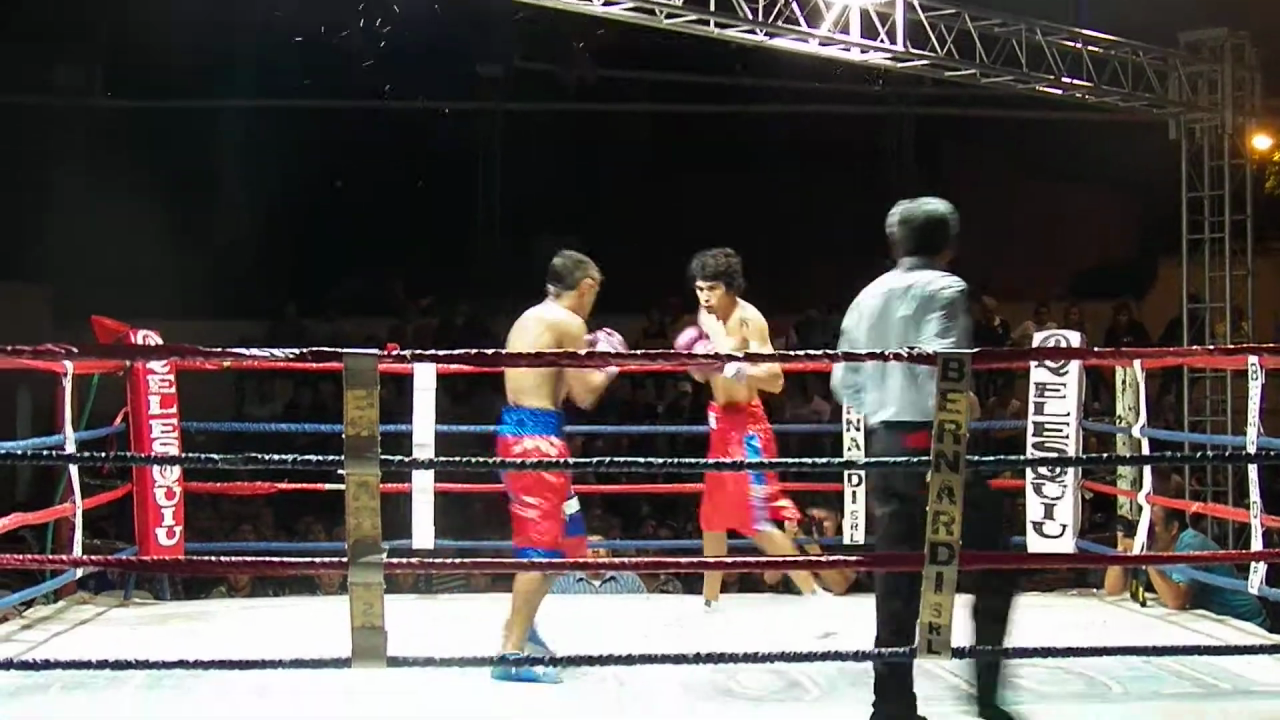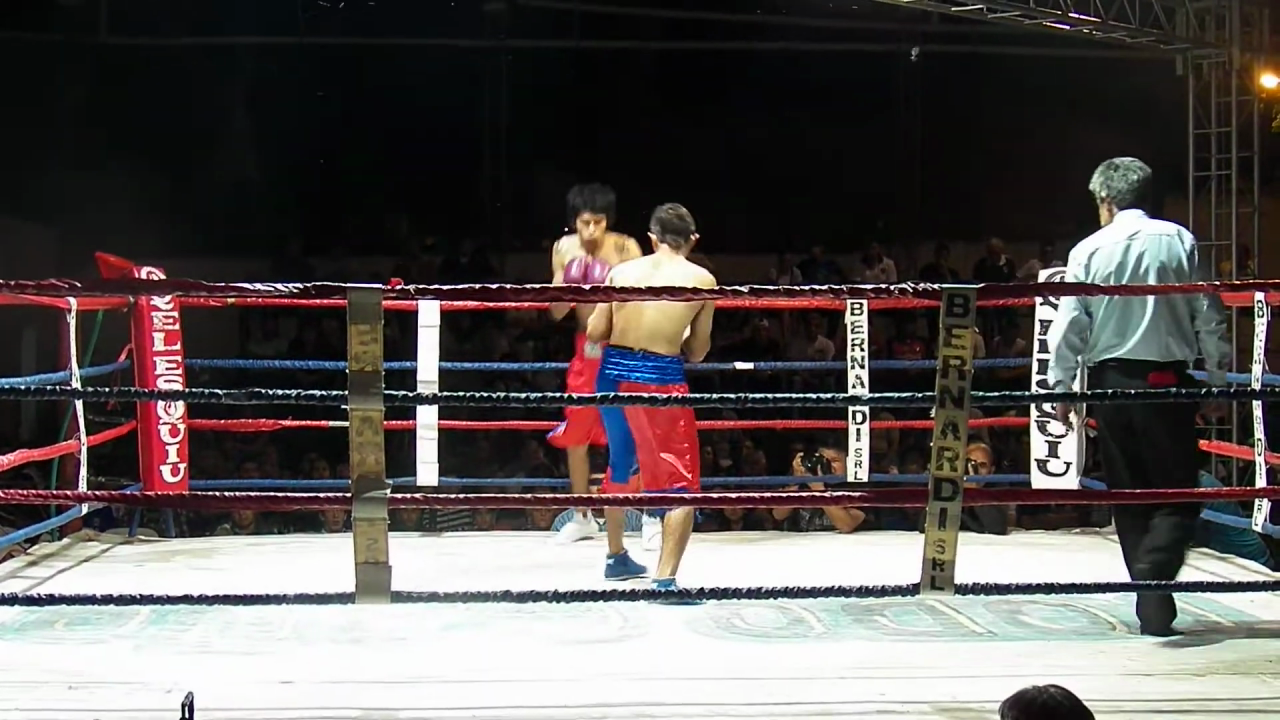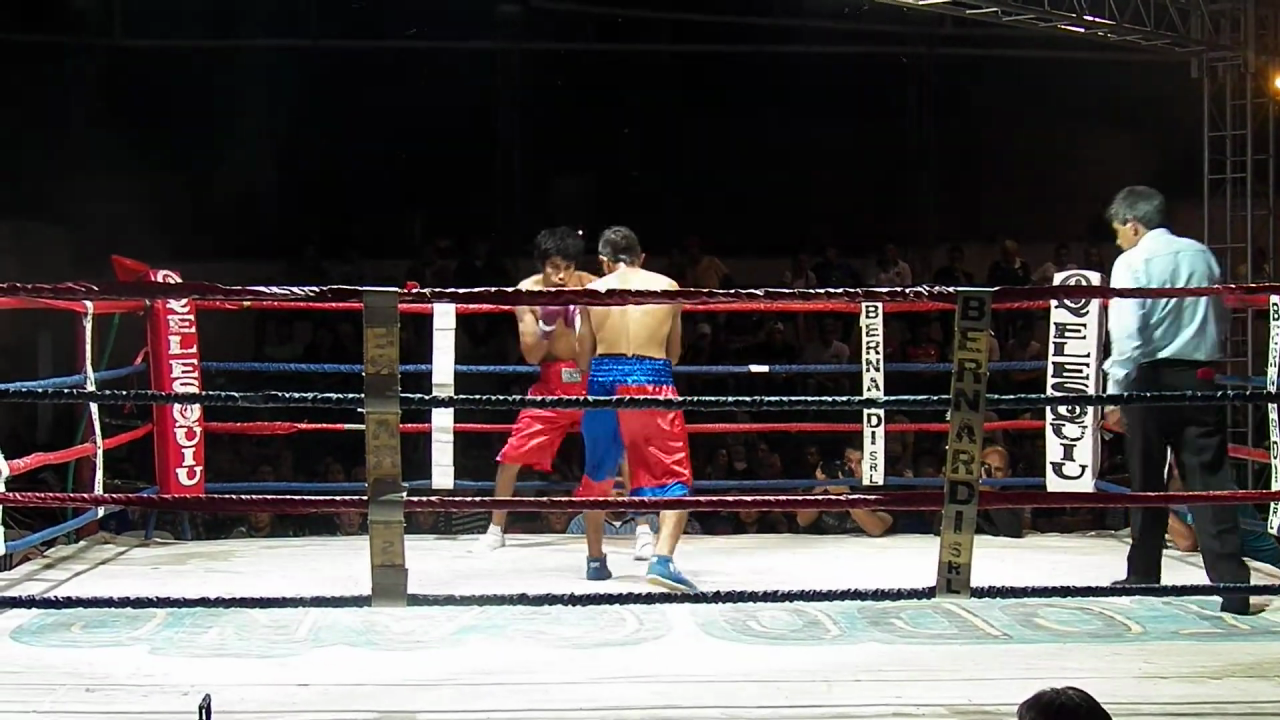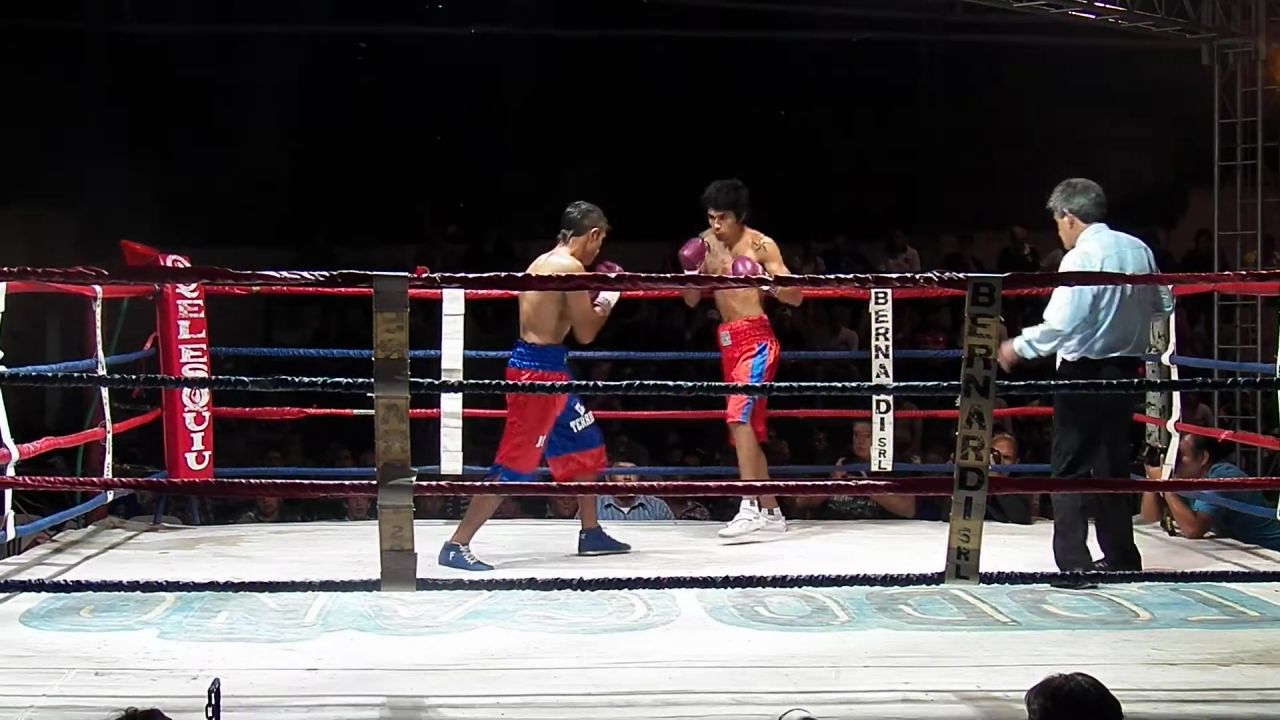
dt=1s
person 1, frame 1
left shoulder: (867, 297)
right shoulder: (944, 289)
left elbow: (845, 382)
right elbow: (940, 366)
left hip: (885, 447)
right hip: (927, 444)
left knee: (897, 582)
right knee: (992, 566)
person 1, frame 2
left shoulder: (1087, 251)
right shoulder: (1178, 240)
left elbow: (1066, 329)
right elbow: (1209, 317)
left wrist: (1061, 386)
right wrist: (1217, 377)
left hip: (1109, 384)
right hip: (1164, 383)
left knee: (1131, 498)
right knee: (1177, 495)
left ankle: (1153, 608)
right ankle: (1154, 587)
person 1, frame 3
left shoulder: (1133, 262)
right shoulder: (1202, 256)
left elbow: (1126, 335)
right elbow: (1218, 322)
left wrist: (1115, 392)
left hip: (1152, 380)
right hip: (1198, 379)
left knee: (1147, 482)
right knee: (1210, 482)
left ankle: (1143, 574)
right ankle: (1231, 582)
person 1, frame 4
left shoulder: (1081, 256)
right shoulder: (1138, 249)
left elbow: (1059, 325)
right elbow: (1162, 306)
left wrist: (1018, 347)
left hip: (1086, 373)
right hip: (1127, 370)
left knee: (1069, 471)
right knee: (1113, 465)
left ankle: (1073, 560)
right ankle: (1120, 555)
person 2, frame 1
left shoulder: (529, 320)
right shoulder: (567, 322)
right elbow: (582, 395)
right wrist: (608, 361)
left hip: (518, 432)
right hip: (538, 437)
left knee: (564, 535)
right knee: (542, 543)
left ankle: (523, 626)
right ankle: (510, 653)
person 2, frame 2
left shoulder: (622, 271)
right shoulder: (702, 280)
left elbow: (594, 333)
right elbow: (696, 353)
left hip: (614, 375)
right hip: (661, 381)
left knee: (621, 467)
right knee: (680, 483)
left ankle: (616, 556)
right ankle: (665, 579)
person 2, frame 3
left shoulder: (593, 292)
right shoulder: (668, 287)
left elbow: (584, 360)
right elbow: (673, 354)
left hip: (604, 384)
right hip: (652, 385)
left knee: (597, 475)
right knee: (672, 479)
left ankle: (595, 560)
right ankle: (662, 558)
person 2, frame 4
left shoulder: (544, 262)
right shoulder: (570, 267)
right elbow: (586, 332)
left wrist: (593, 296)
right wrist: (610, 296)
left hip: (545, 366)
right hip: (538, 369)
left knee: (587, 446)
right knee: (514, 466)
left ankle: (591, 532)
right ankle: (456, 546)
person 3, frame 1
left shoulder: (750, 320)
right shoulder: (706, 316)
left elbow: (774, 381)
left wrist: (730, 367)
left hip: (746, 424)
right hip: (722, 422)
left knee: (759, 522)
right knee: (712, 520)
left ankle: (814, 594)
right ankle: (710, 603)
person 3, frame 2
left shoulder: (625, 248)
right shoulder: (563, 250)
right elbow: (556, 311)
right wrist: (570, 289)
right hip: (588, 348)
right knee: (573, 436)
right ankle: (584, 517)
person 3, frame 3
left shoulder: (591, 286)
right shoulder: (527, 292)
right elbow: (532, 356)
right wrist: (546, 325)
right hip: (552, 381)
right knee: (511, 455)
right ankle: (495, 530)
person 3, frame 4
left shoulder: (762, 245)
right shoulder: (705, 242)
left elbow: (796, 296)
right elbow: (690, 300)
left wrist: (764, 278)
right wrist: (691, 270)
left hip: (755, 339)
right hip: (728, 342)
left knee: (739, 415)
right knee: (747, 430)
left ankle: (749, 507)
right ankle: (771, 512)
